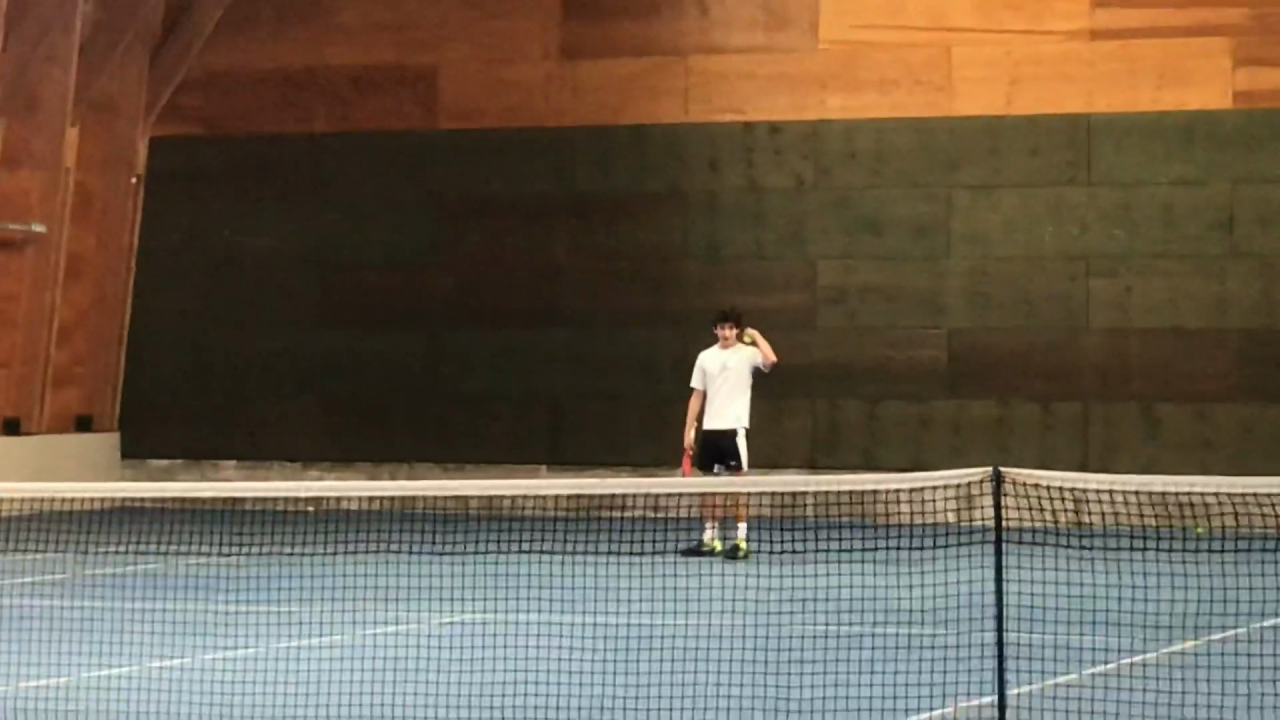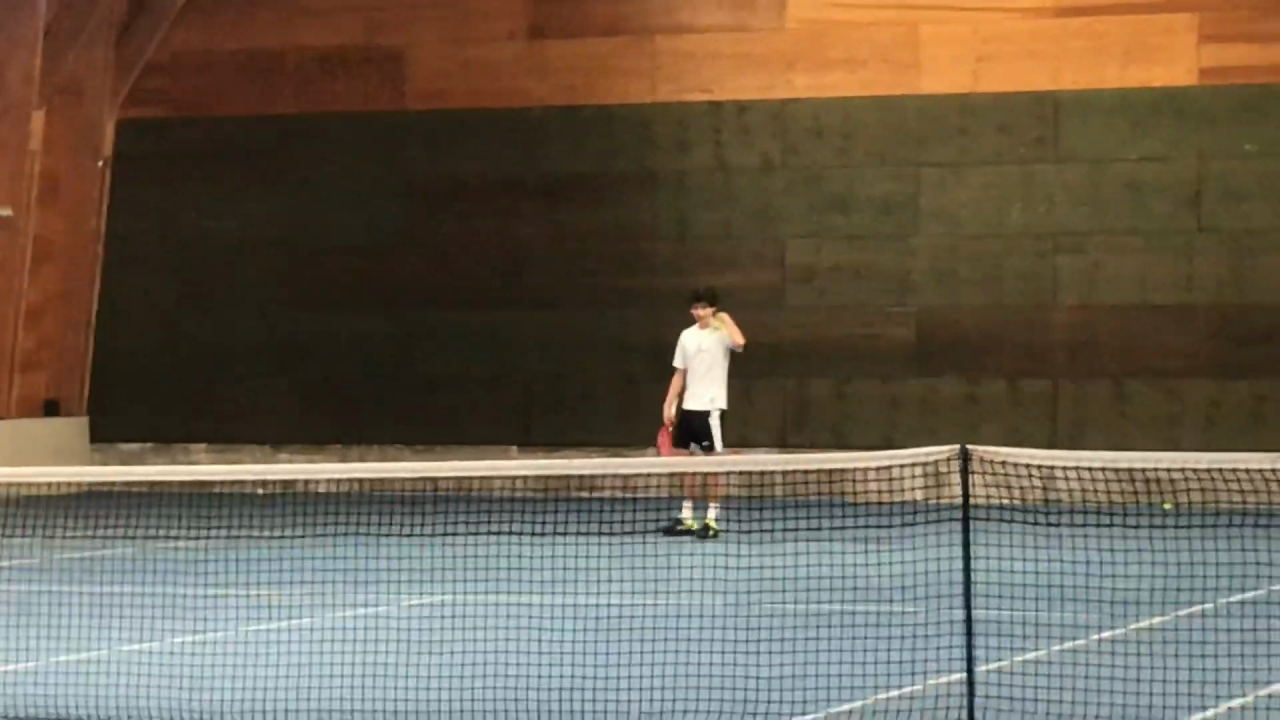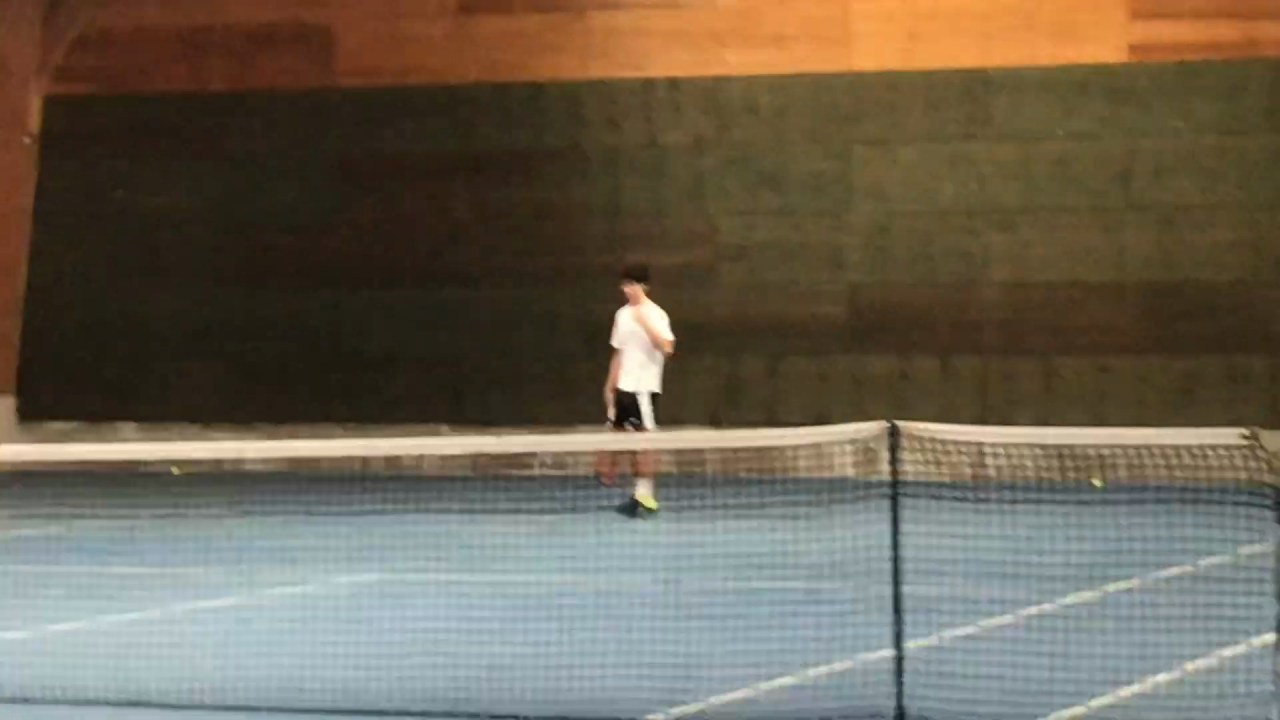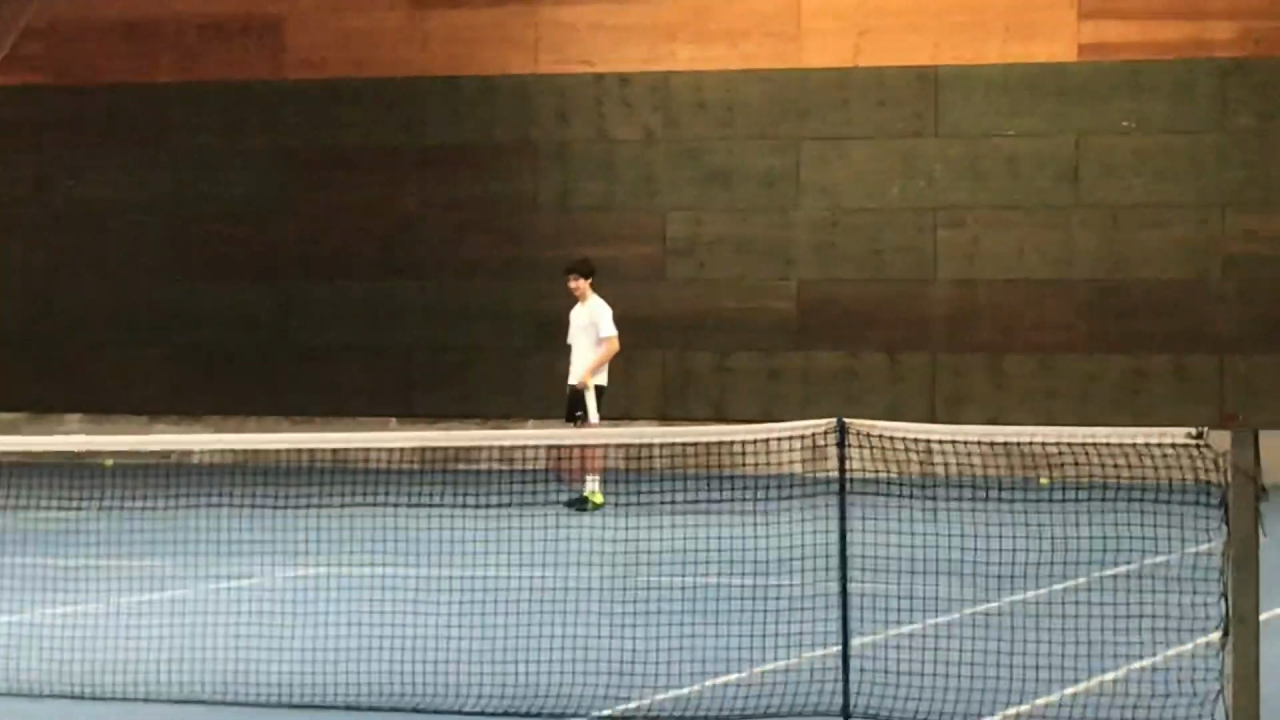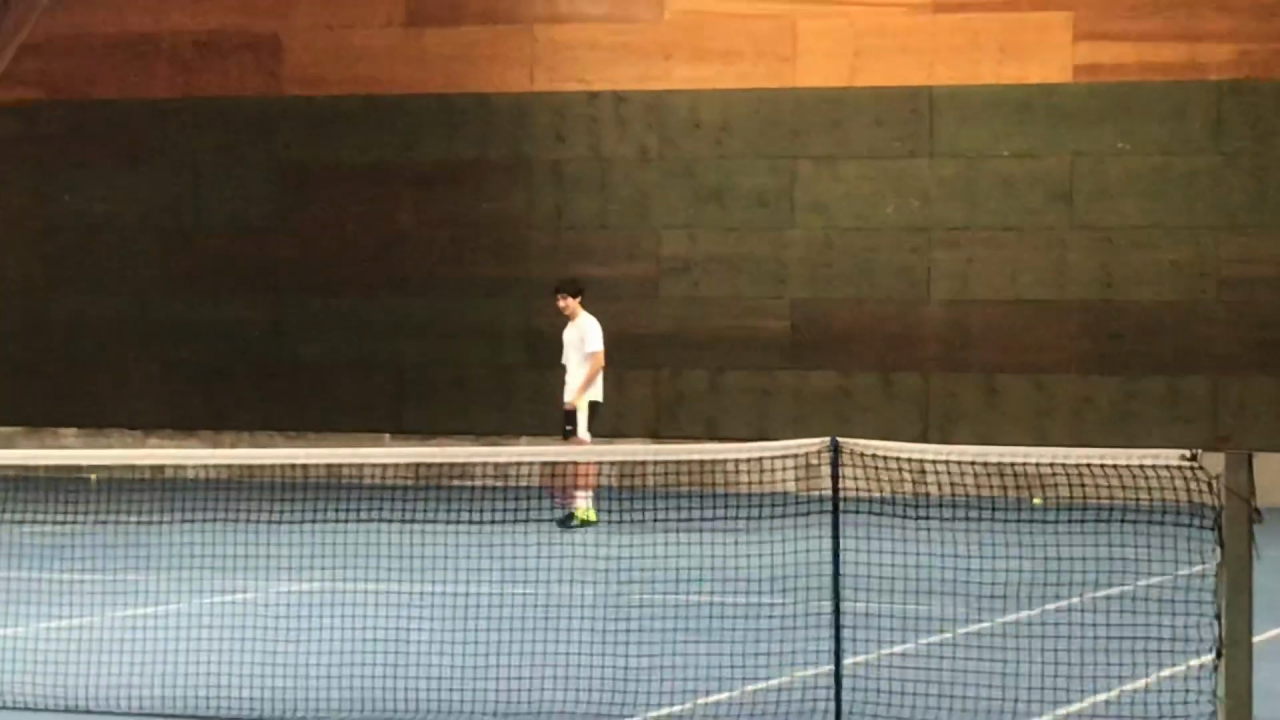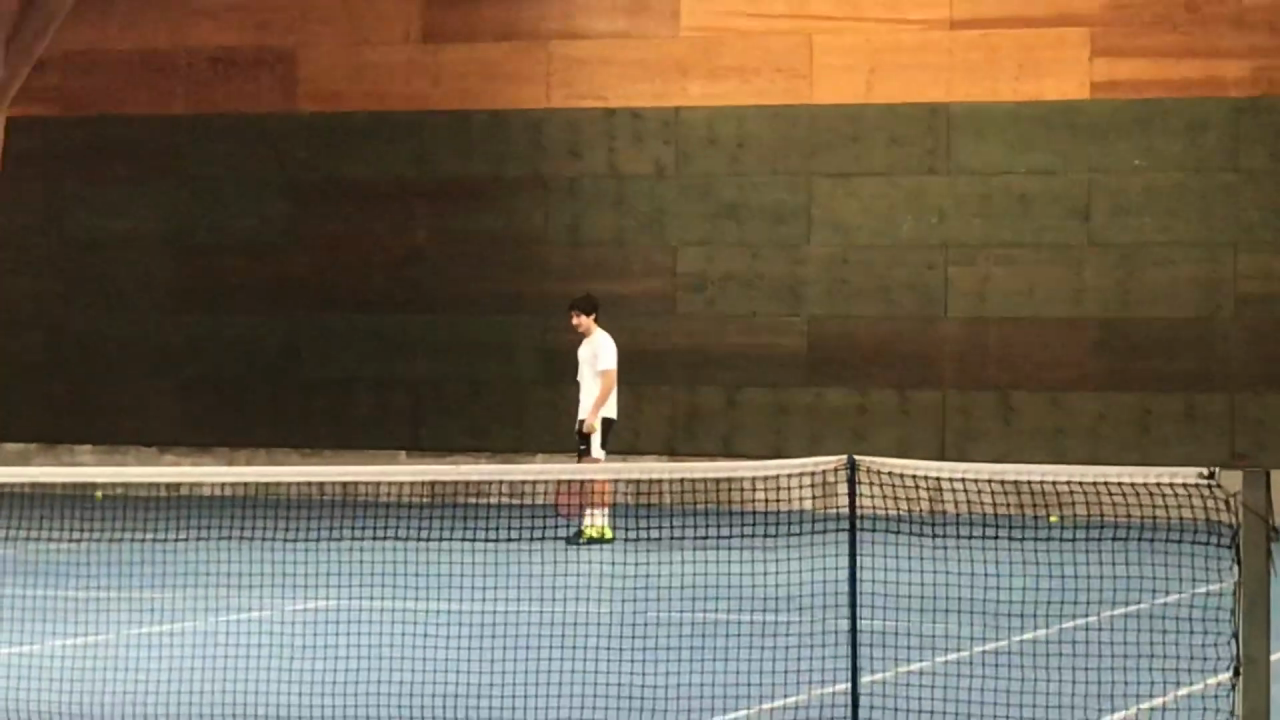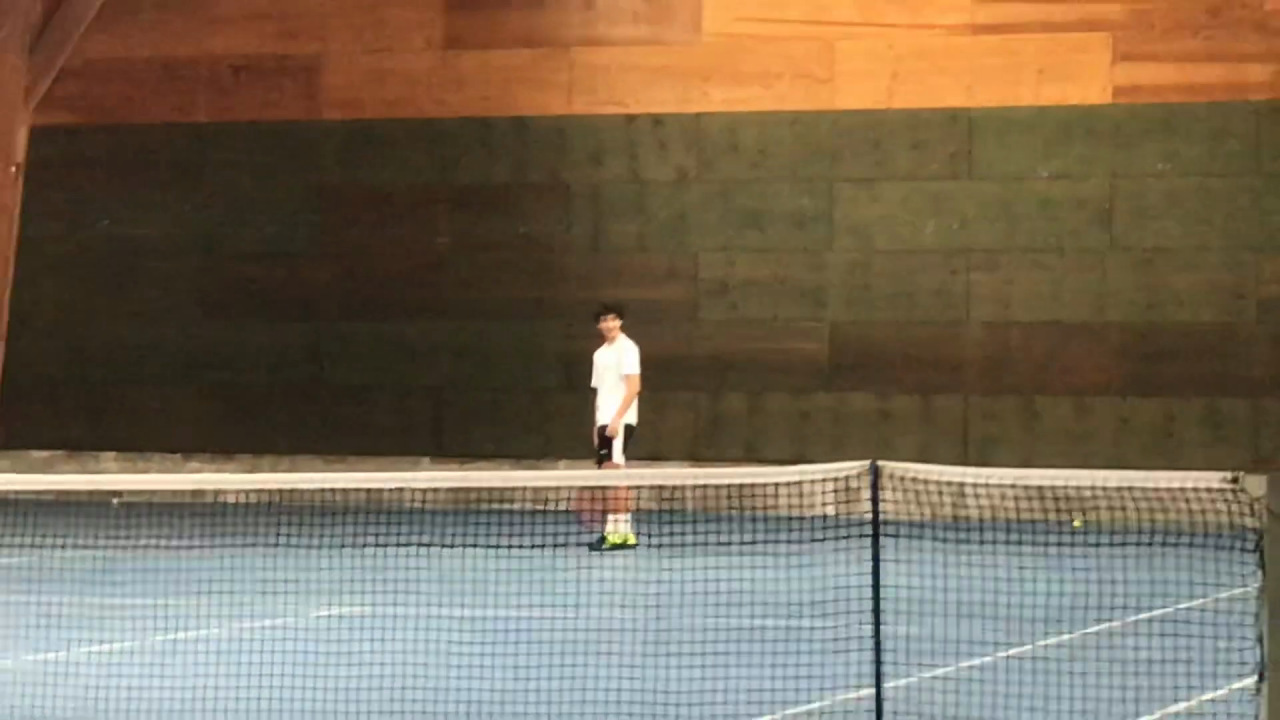
dt=0.3s
person 1, frame 1
left shoulder: (747, 353)
right shoulder: (705, 357)
left elbow: (771, 360)
right elbow: (697, 395)
left wrist: (756, 336)
right wrist: (688, 429)
left hip: (735, 427)
right hip: (709, 428)
left ankle: (741, 540)
right ankle: (710, 540)
person 1, frame 2
left shoulder: (721, 333)
right shoulder: (686, 336)
left elbow: (739, 343)
left wrist: (726, 320)
right wrist: (668, 404)
left hip: (711, 407)
right hip: (688, 407)
left ankle: (711, 520)
right ankle: (686, 519)
person 1, frame 3
left shoulder: (655, 314)
right shoulder: (621, 315)
left elbow: (667, 348)
left wrist: (645, 323)
right wrist: (609, 385)
left hip: (644, 387)
right hip: (624, 387)
left ankle: (646, 497)
right ankle: (639, 494)
person 1, frame 4
left shoulder: (599, 308)
right shoulder: (575, 311)
left elbow: (613, 346)
left wrist: (589, 372)
left hip: (591, 382)
right hip: (577, 381)
left ankle: (594, 492)
right ankle: (589, 490)
person 1, frame 5
left shoulder: (589, 324)
right shoulder: (568, 328)
left elbow: (598, 362)
left wrist: (579, 394)
right wrist: (570, 397)
left hip: (586, 398)
right hip: (573, 398)
left ankle: (580, 509)
right ankle: (585, 509)
person 1, frame 6
left shoulder: (603, 342)
right shoulder: (584, 345)
left elbow: (609, 382)
left wrist: (593, 415)
right wrist: (583, 417)
left hip: (599, 416)
right hip: (587, 415)
left ankle: (591, 526)
right ankle: (602, 526)
person 1, frame 7
left shoulder: (627, 347)
right shoulder: (599, 354)
left elbow: (634, 386)
left wrist: (617, 419)
right wrist: (596, 427)
left hip: (620, 422)
right hip: (604, 422)
left knee: (613, 473)
left ankle: (614, 532)
right ankle: (624, 532)
